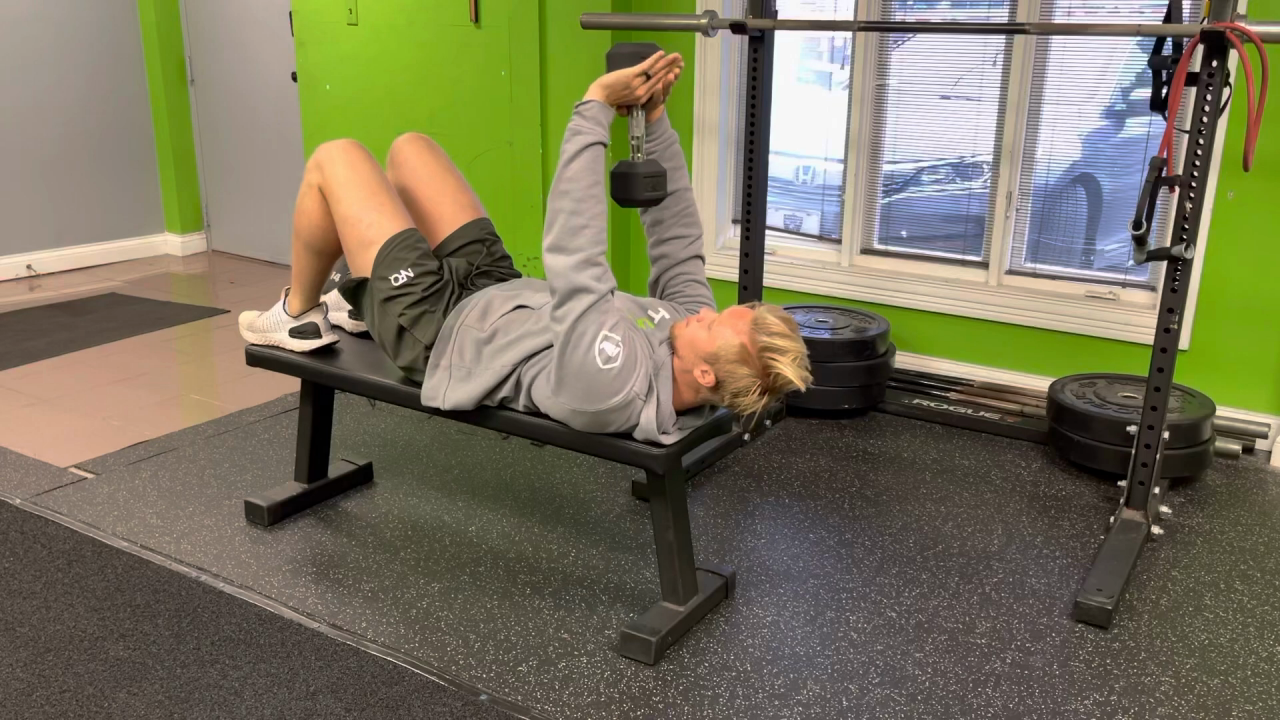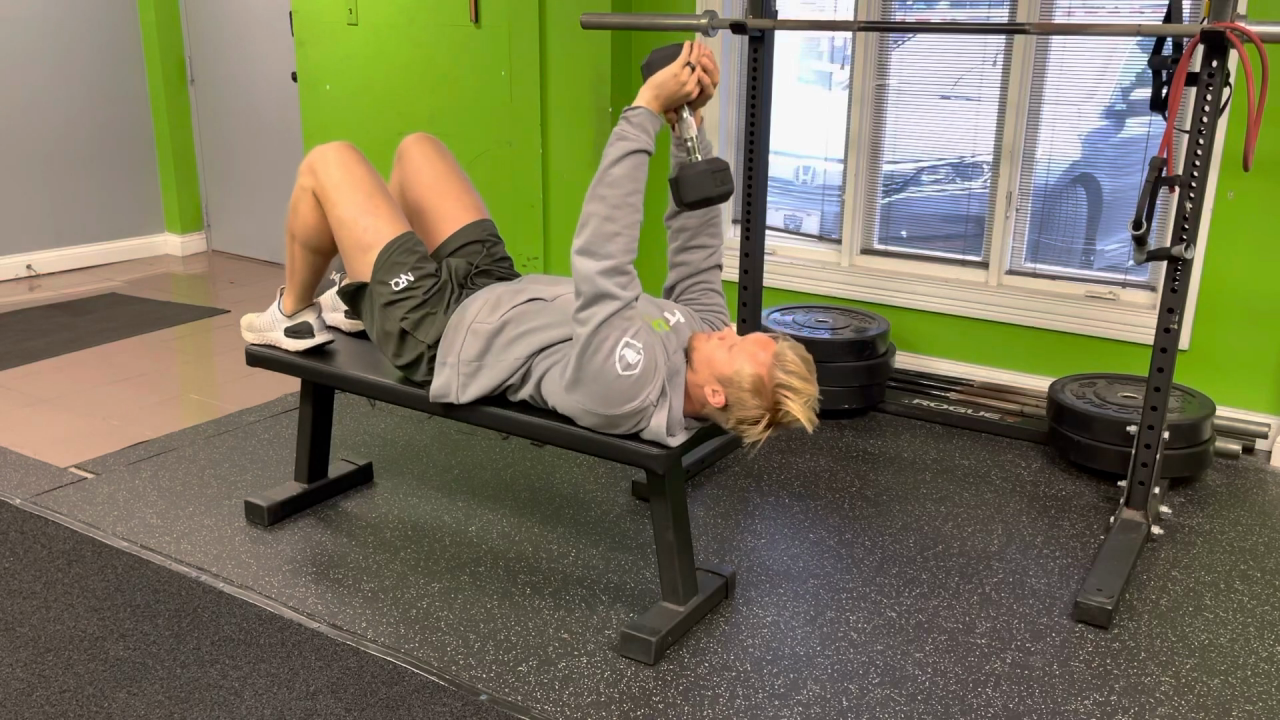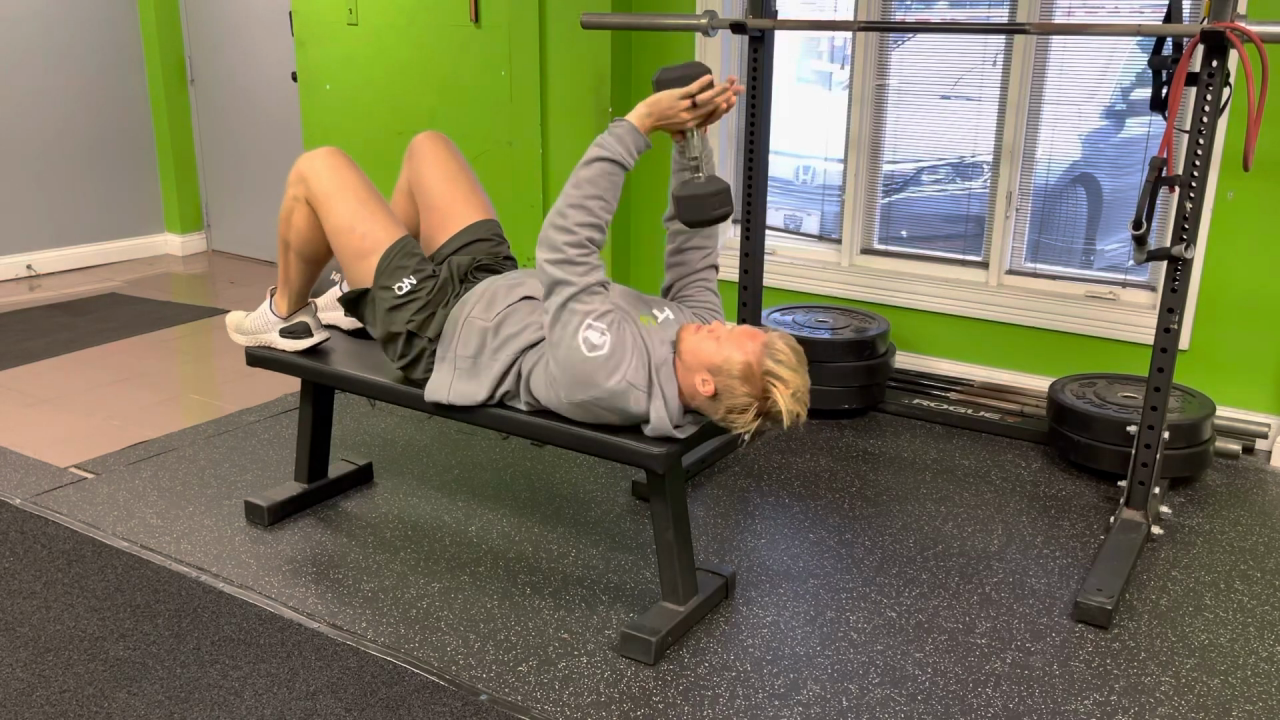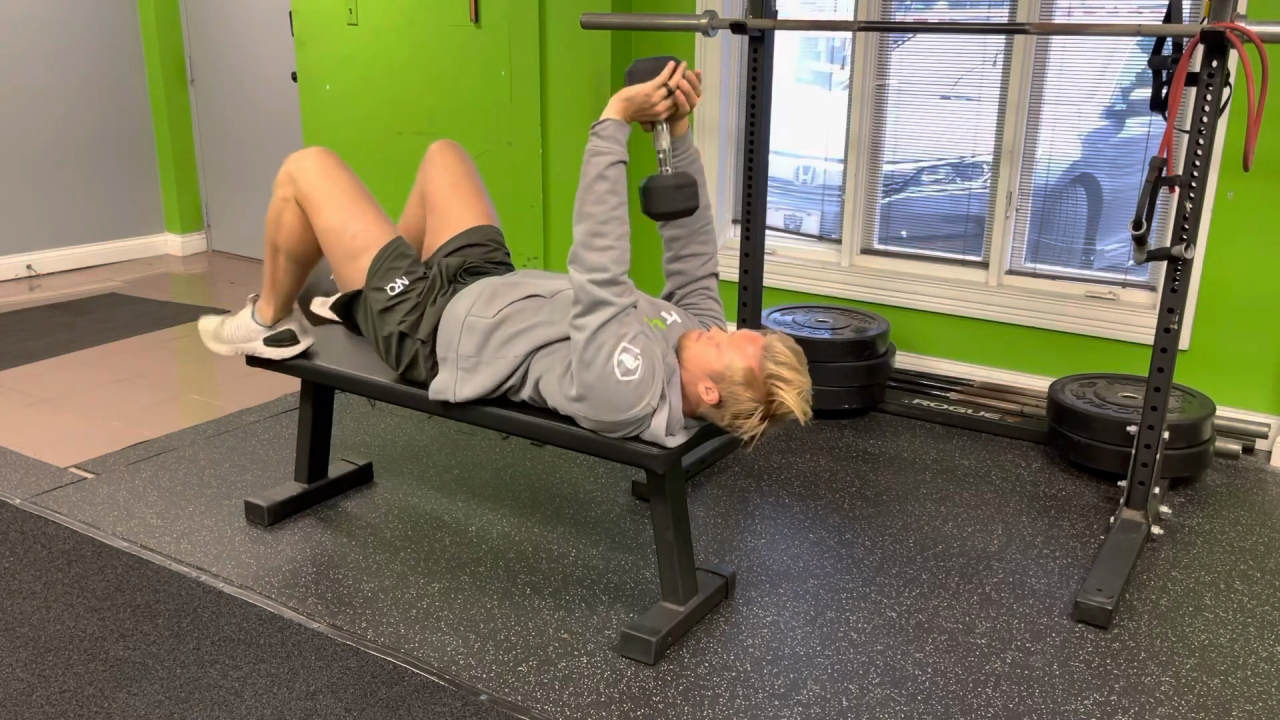
dt=0.7s
person 1, frame 1
left shoulder: (613, 389)
right shoulder: (694, 335)
left elbow: (572, 259)
right elbow: (678, 240)
left wrist: (596, 104)
right wrist: (654, 116)
left hip: (437, 332)
right hip: (495, 292)
left knee: (334, 159)
right knee: (410, 148)
left ankle: (299, 316)
right ankle: (359, 300)
person 1, frame 2
left shoulder: (627, 390)
right shoulder: (703, 332)
left elbow: (600, 258)
right elbow: (697, 244)
left wrist: (647, 107)
right wrist: (689, 120)
left hip: (436, 330)
right hip: (492, 291)
left knee: (328, 161)
right knee: (417, 148)
left ankle: (293, 316)
right ankle: (359, 303)
person 1, frame 3
left shoulder: (609, 378)
right shoulder: (701, 336)
left elbow: (564, 248)
right elbow: (694, 247)
left wrist: (639, 123)
right wrist: (694, 135)
left hip: (437, 326)
right hip: (491, 285)
left knee: (318, 168)
right knee: (427, 144)
left ankle: (287, 316)
right ankle: (361, 297)
person 1, frame 4
left shoulder: (626, 393)
right shoulder: (699, 337)
left elbow: (598, 274)
right elbow: (693, 255)
left wrist: (616, 120)
right wrist: (677, 131)
left hip: (428, 329)
right hip: (488, 287)
left knee: (306, 168)
right knee: (443, 152)
left ankle: (271, 322)
right ankle: (359, 299)
